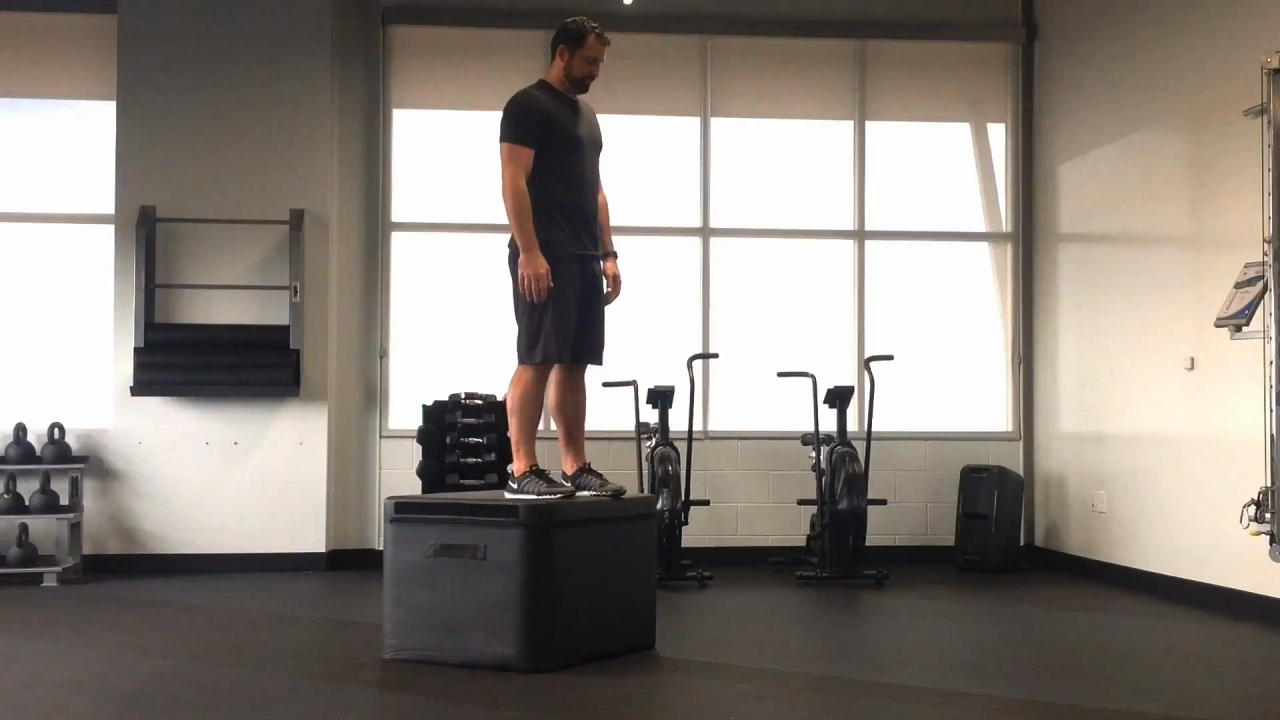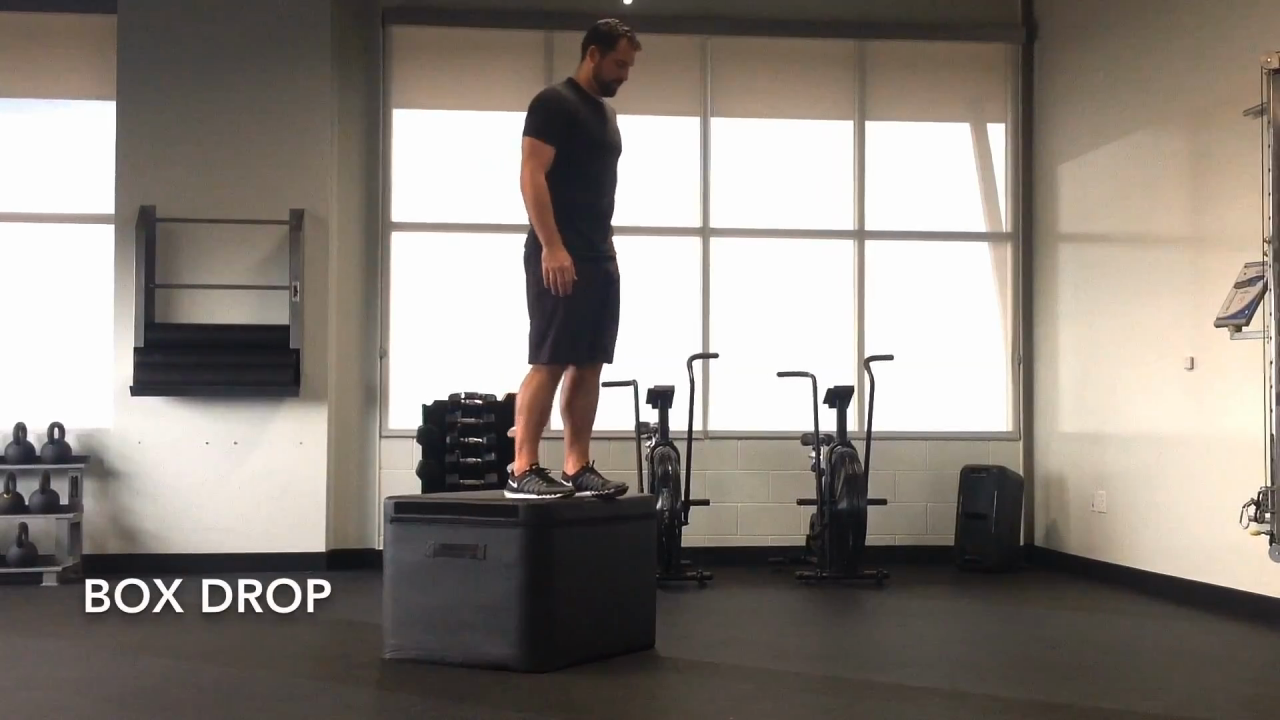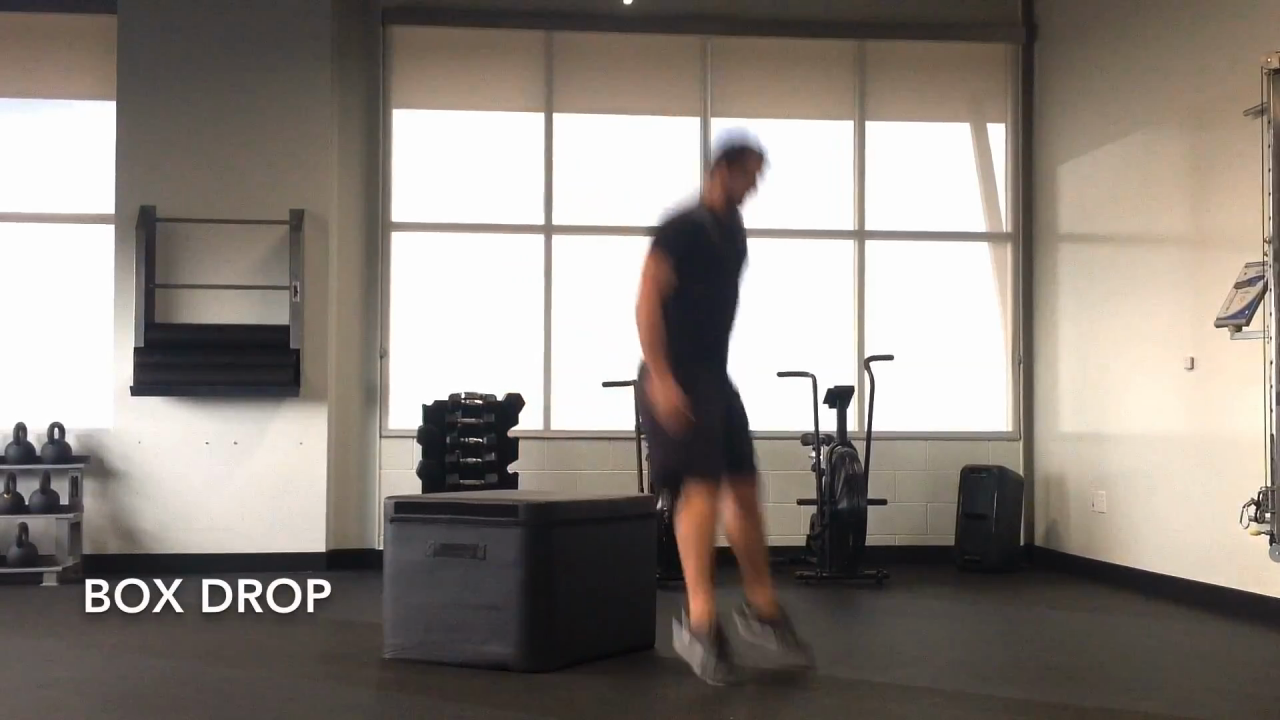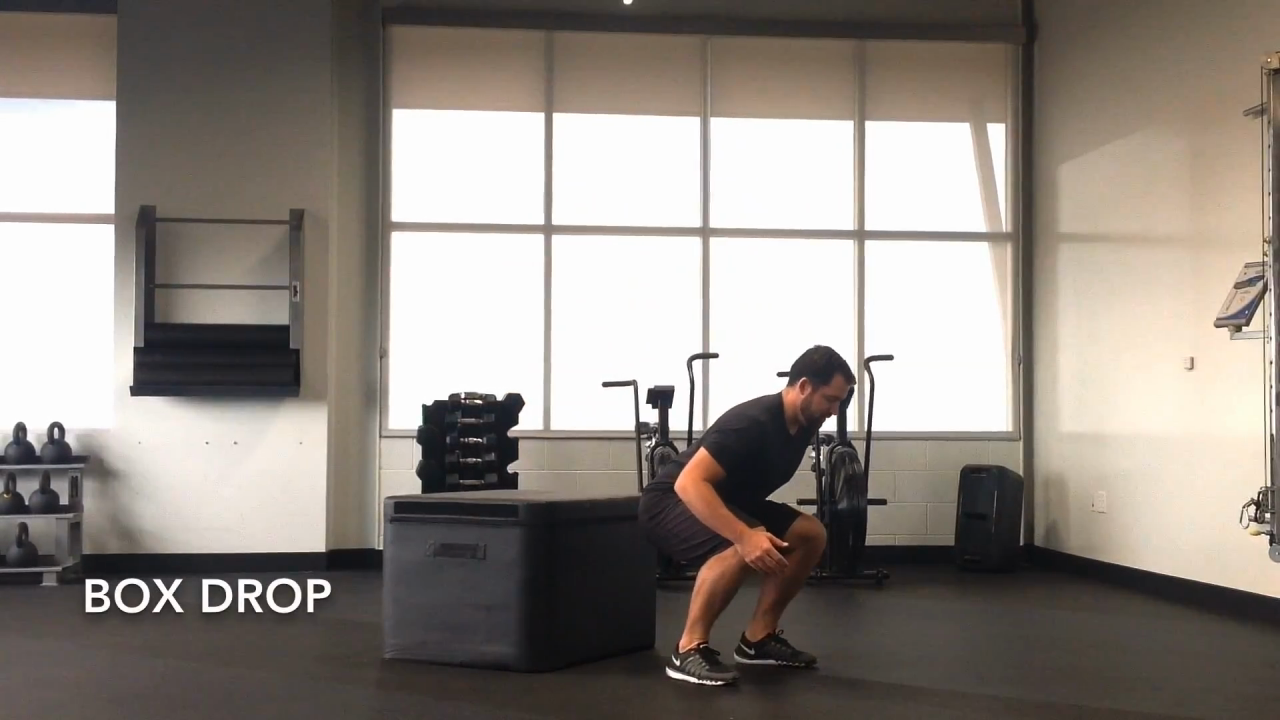
dt=1s
person 1, frame 1
left shoulder: (586, 113)
right shoulder: (528, 105)
right elbow: (514, 182)
left wrist: (607, 254)
right wrist: (529, 252)
left hip: (583, 258)
right hip: (545, 257)
left knee: (573, 365)
right knee: (537, 361)
left ankle: (575, 469)
right ankle: (523, 472)
person 1, frame 2
left shoulder: (606, 112)
right shoulder: (554, 103)
right elbow: (532, 177)
left wrist: (604, 251)
right wrist: (552, 247)
left hip: (599, 257)
right hip: (560, 256)
left knee: (588, 365)
right knee: (551, 361)
left ankle: (577, 469)
right ankle: (522, 470)
person 1, frame 3
left shoulder: (735, 231)
right shoulder: (684, 228)
right elbow: (648, 302)
left wrist: (713, 383)
right wrist: (659, 379)
left hip: (708, 376)
right hip: (676, 382)
left knee: (744, 486)
right knee: (700, 489)
left ankle: (761, 611)
right ankle: (700, 624)
person 1, frame 4
left shoulder: (804, 425)
right shoulder: (752, 423)
right elbow: (688, 483)
right wrist: (745, 536)
right hip: (671, 503)
left knee: (810, 533)
right knee: (744, 547)
left ankle: (758, 637)
right ankle: (689, 649)
